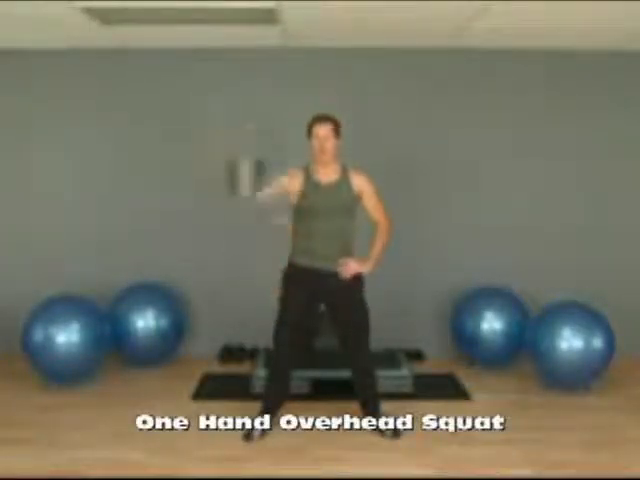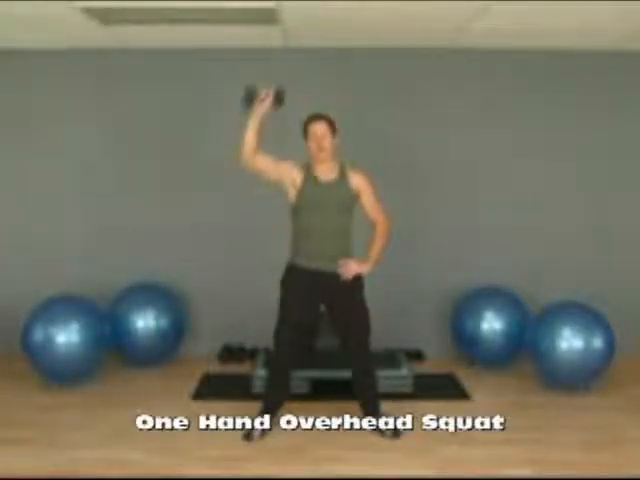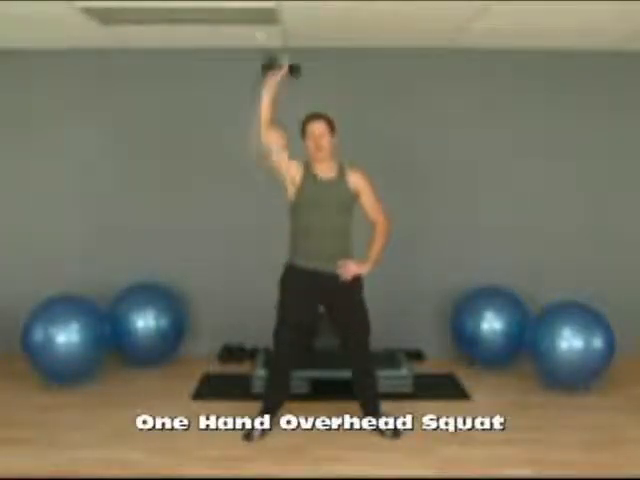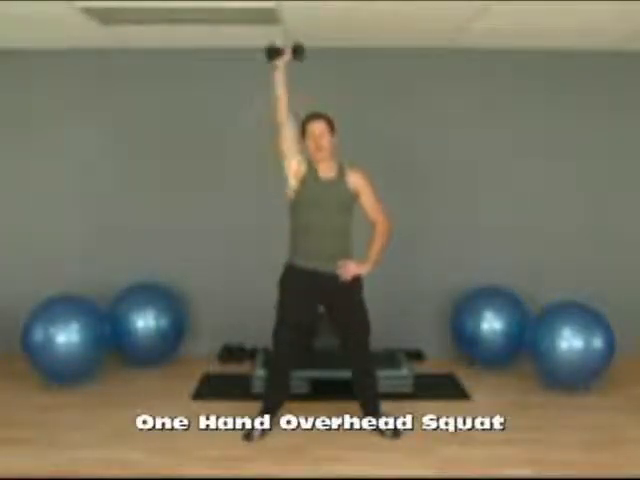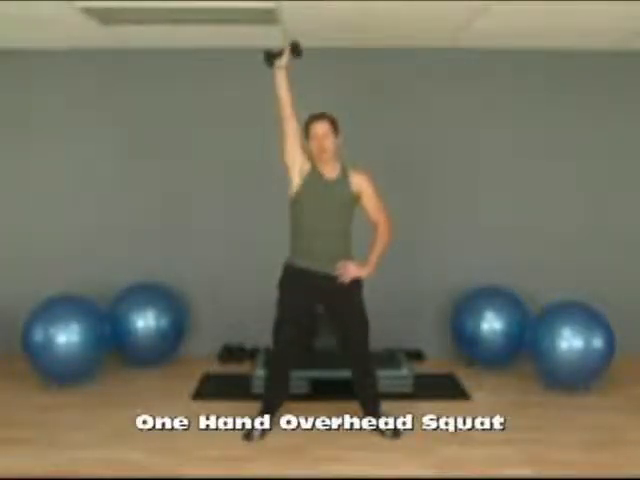
dt=0.2s
person 1, frame 1
left shoulder: (357, 181)
right shoulder: (295, 179)
left elbow: (383, 222)
right elbow: (261, 198)
left wrist: (368, 263)
right wrist: (255, 193)
left hip: (343, 277)
right hip: (301, 275)
left knee: (358, 347)
right knee: (285, 347)
left ankle: (373, 414)
right ankle: (266, 415)
person 1, frame 2
left shoulder: (355, 180)
right shoulder: (294, 176)
left elbow: (382, 222)
right elbow: (249, 159)
left wrist: (368, 263)
right wrist: (259, 113)
left hip: (342, 278)
right hip: (301, 277)
left knee: (359, 347)
right knee: (285, 349)
left ankle: (373, 414)
right ankle: (266, 416)
person 1, frame 3
left shoulder: (354, 179)
right shoulder: (294, 174)
left elbow: (381, 222)
right elbow: (266, 131)
left wrist: (368, 264)
right wrist: (272, 84)
left hip: (342, 279)
right hip: (299, 277)
left knee: (359, 349)
right knee: (285, 350)
left ankle: (373, 414)
right ankle: (266, 416)
person 1, frame 4
left shoulder: (354, 179)
right shoulder: (296, 171)
left elbow: (382, 222)
right elbow: (282, 118)
left wrist: (368, 264)
right wrist: (280, 69)
left hip: (342, 278)
right hip: (299, 277)
left knee: (359, 349)
right knee: (284, 350)
left ankle: (373, 414)
right ankle: (266, 416)
person 1, frame 5
left shoulder: (357, 181)
right shoulder: (299, 171)
left elbow: (383, 224)
right elbow: (287, 117)
left wrist: (369, 267)
right wrist: (281, 70)
left hip: (341, 279)
right hip: (298, 277)
left knee: (358, 349)
right knee: (284, 349)
left ankle: (373, 414)
right ankle: (266, 415)
